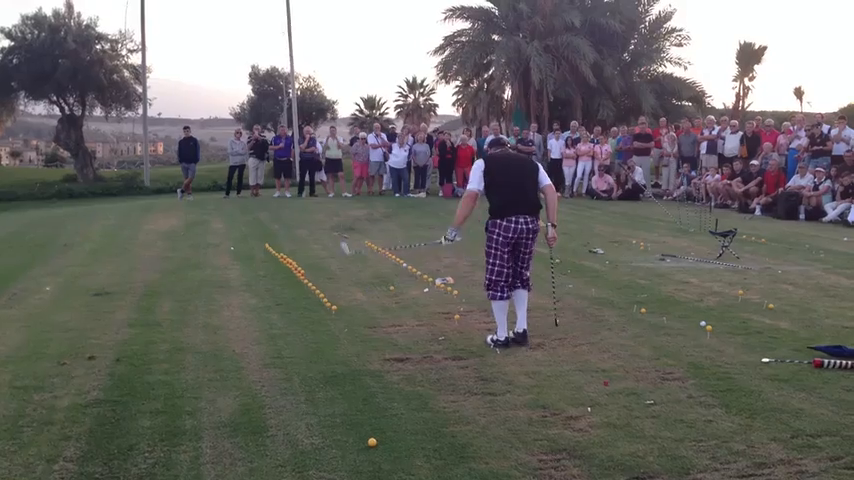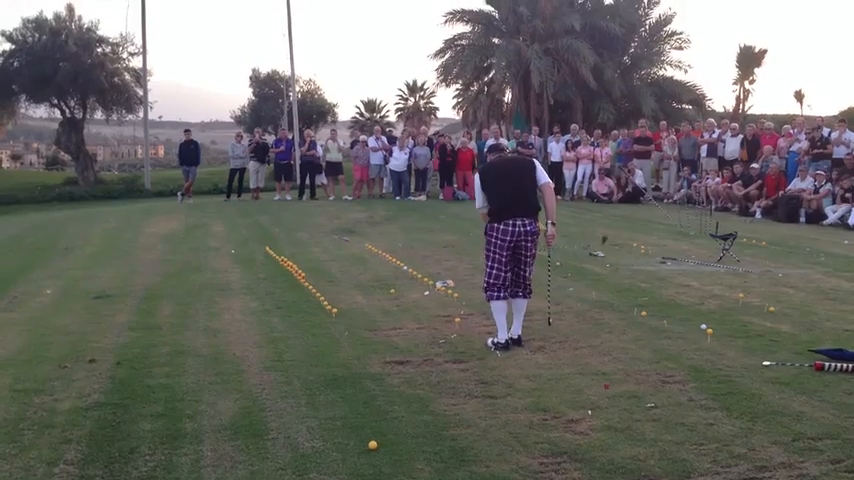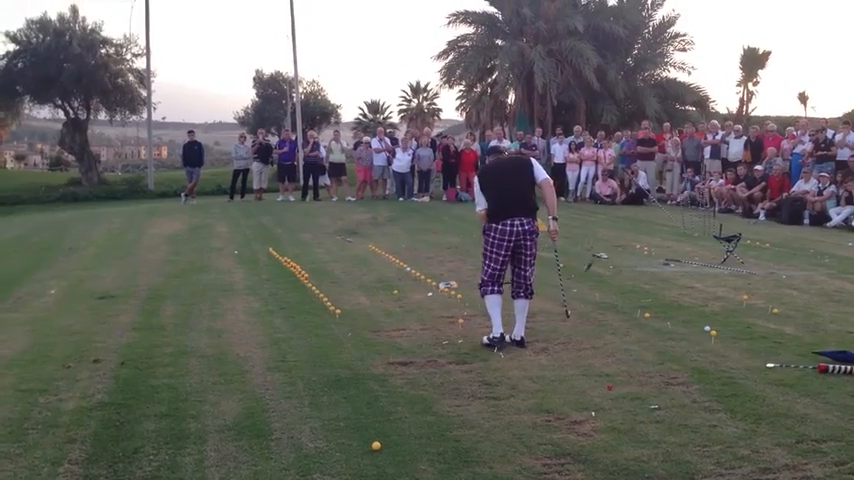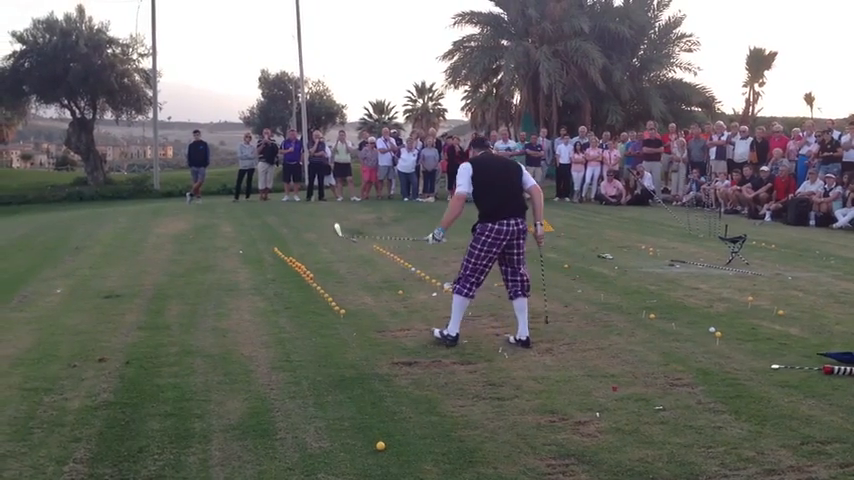
dt=0.3s
person 1, frame 1
left shoulder: (483, 163)
right shoulder: (530, 163)
left elbow: (469, 197)
right elbow: (550, 191)
left wrist: (454, 229)
right wrist: (551, 225)
left hip: (501, 222)
right hip: (530, 222)
left knee: (496, 278)
right knee: (520, 276)
left ankle: (501, 335)
right ankle: (521, 328)
person 1, frame 2
left shoulder: (483, 172)
right shoulder: (530, 163)
left elbow: (484, 212)
right elbow: (548, 189)
left wrist: (490, 236)
right wrist: (551, 223)
left hip: (500, 227)
right hip: (529, 225)
left knee: (495, 282)
right knee: (522, 280)
left ankle: (501, 338)
right ankle: (515, 333)
person 1, frame 3
left shoulder: (482, 175)
right shoulder: (527, 162)
left elbow: (483, 214)
right elbow: (547, 186)
right wrist: (552, 218)
left hip: (499, 227)
right hip: (528, 224)
left knee: (490, 281)
right knee: (523, 280)
left ankle: (496, 332)
right ankle: (518, 334)
person 1, frame 4
left shoulder: (469, 166)
right shoulder: (512, 164)
left elbow: (459, 198)
right elbow: (536, 191)
left wrist: (441, 229)
right wrist: (538, 224)
left hip: (491, 226)
right hip: (518, 225)
left knee: (468, 278)
right knee: (517, 279)
left ankle: (452, 332)
right ankle: (523, 334)
